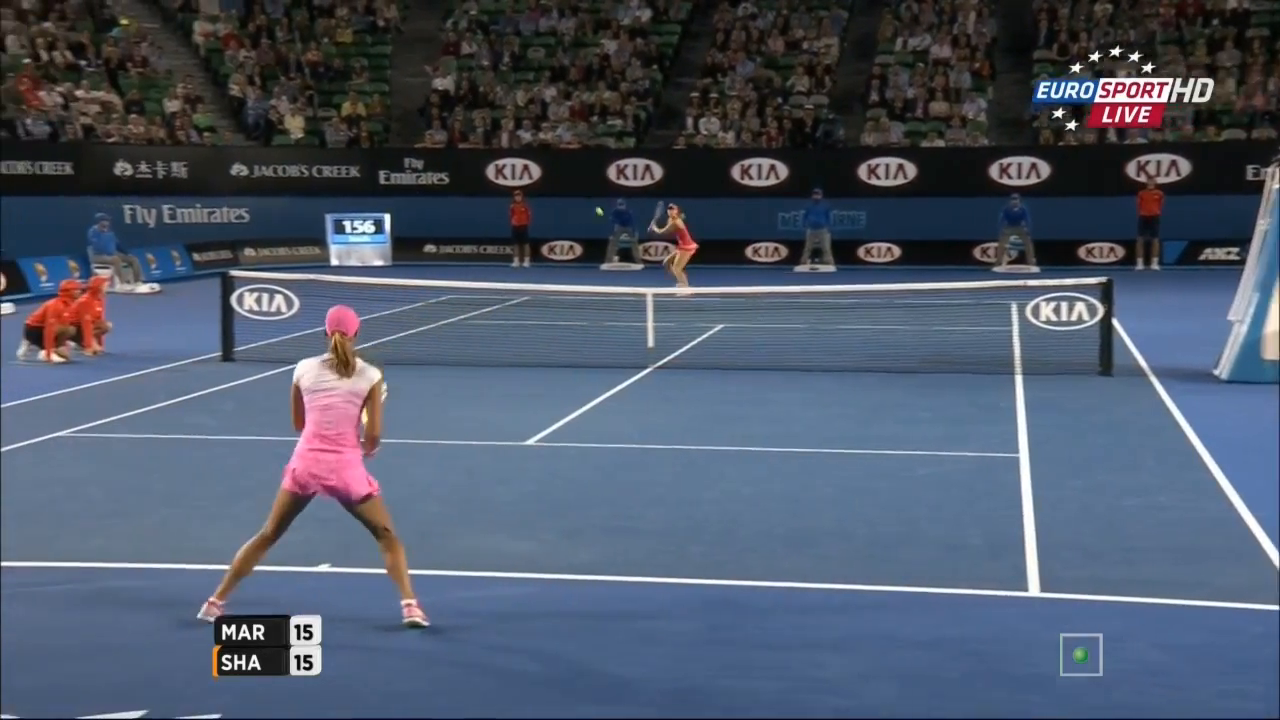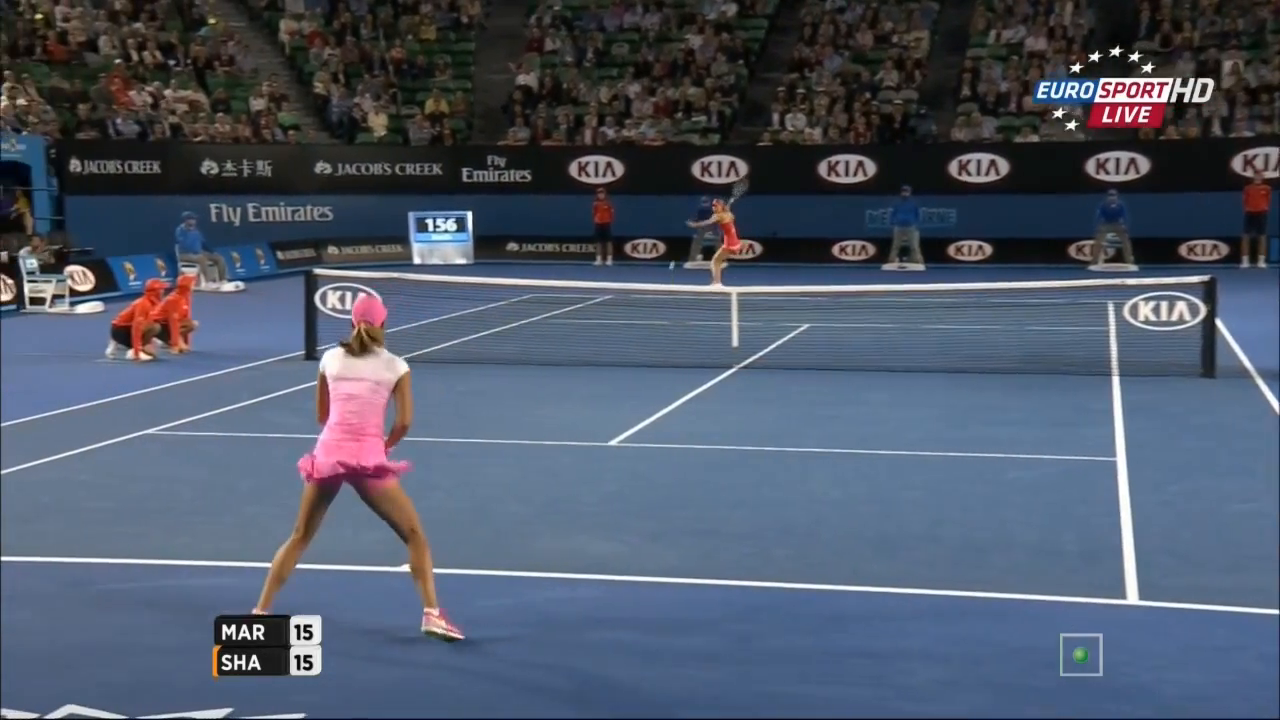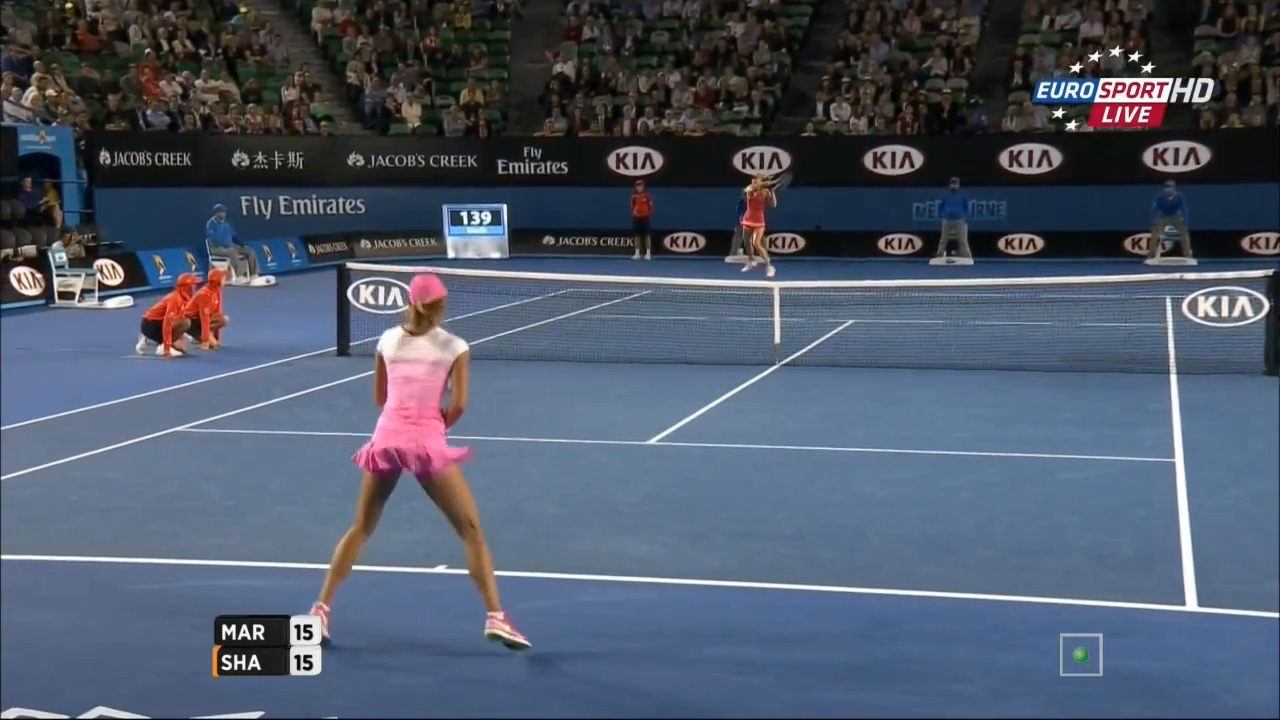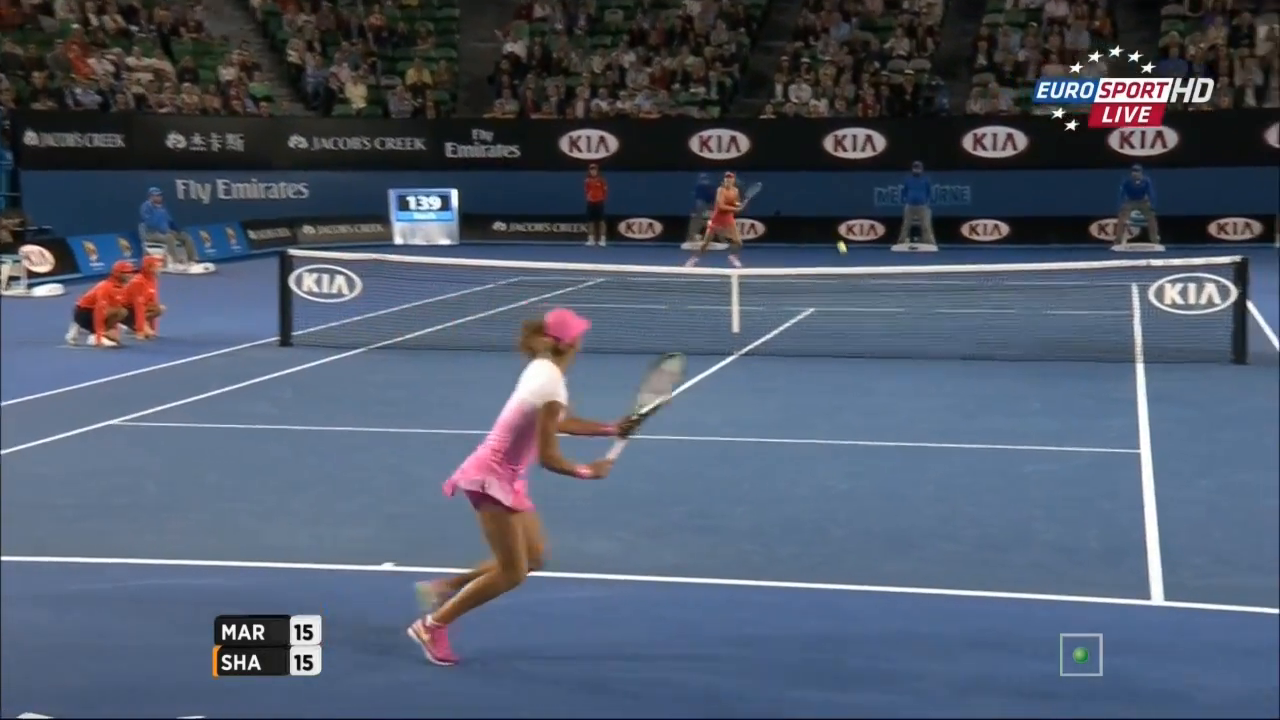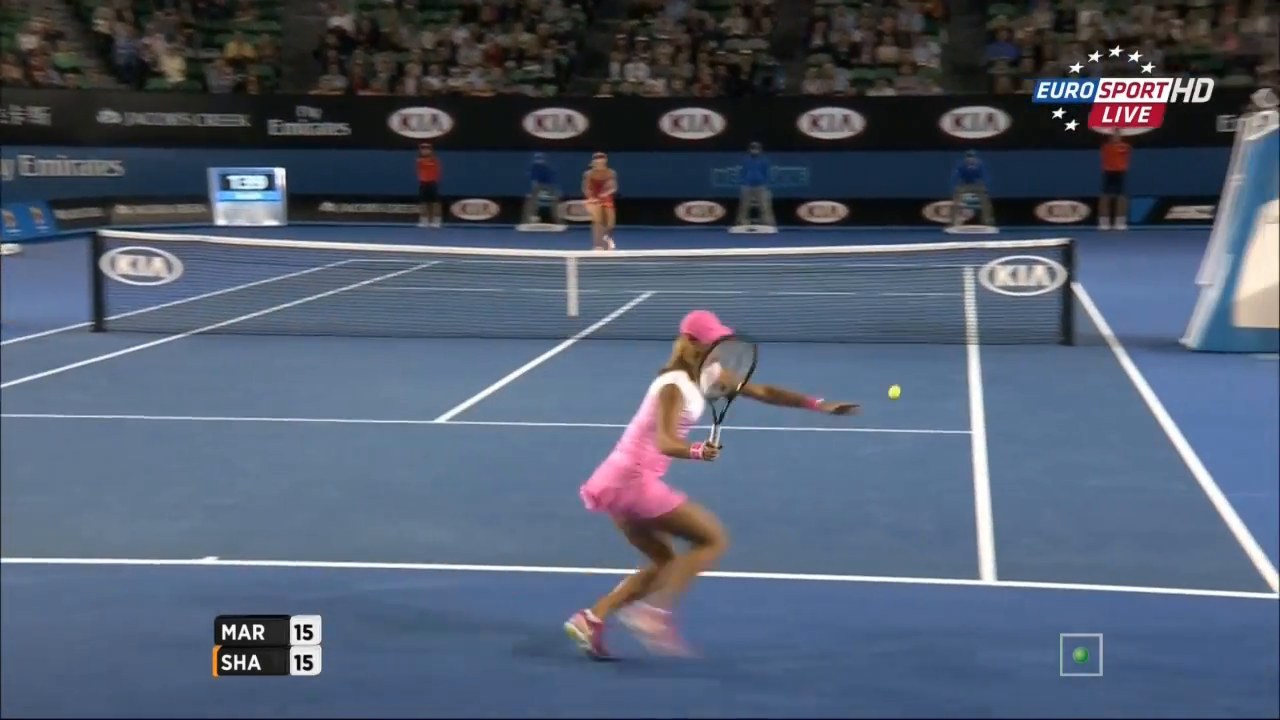
dt=0.4s
person 1, frame 1
left shoulder: (305, 369)
right shoulder: (370, 375)
left elbow: (299, 424)
right elbow: (374, 435)
right wrist: (366, 448)
left hip: (306, 463)
right hip: (346, 467)
left knee: (267, 536)
right knee: (387, 536)
left ankle: (216, 602)
right ankle: (410, 606)
person 1, frame 2
left shoulder: (331, 358)
right shoulder: (396, 367)
left elbow: (322, 416)
right elbow: (404, 423)
left hip: (328, 453)
right hip: (368, 458)
left knee: (300, 537)
right knee: (414, 536)
left ankle: (262, 611)
right ankle: (432, 614)
person 1, frame 3
left shoulder: (389, 340)
right shoulder: (455, 347)
left elbow: (381, 398)
right elbow: (458, 407)
left hip: (387, 438)
right hip: (427, 443)
left knee: (361, 528)
right knee: (471, 531)
left ankle: (321, 608)
right ankle: (496, 617)
person 1, frame 4
left shoulder: (541, 367)
right shoulder: (552, 391)
left elbow: (558, 422)
right elbow: (548, 457)
left wrist: (611, 429)
right wrist: (584, 471)
left hip: (501, 473)
right hip: (492, 477)
left knee: (534, 558)
right knee: (512, 573)
left ankle: (441, 590)
right ankle: (433, 627)
person 1, frame 5
left shoulder: (701, 376)
right shoulder: (674, 384)
left elbow: (765, 392)
right elbow: (665, 444)
left wrist: (824, 406)
right wrist: (697, 451)
left hip: (621, 481)
right hip: (630, 483)
left knee: (665, 562)
right knee: (714, 540)
left ankle: (592, 620)
right ankle: (651, 611)
